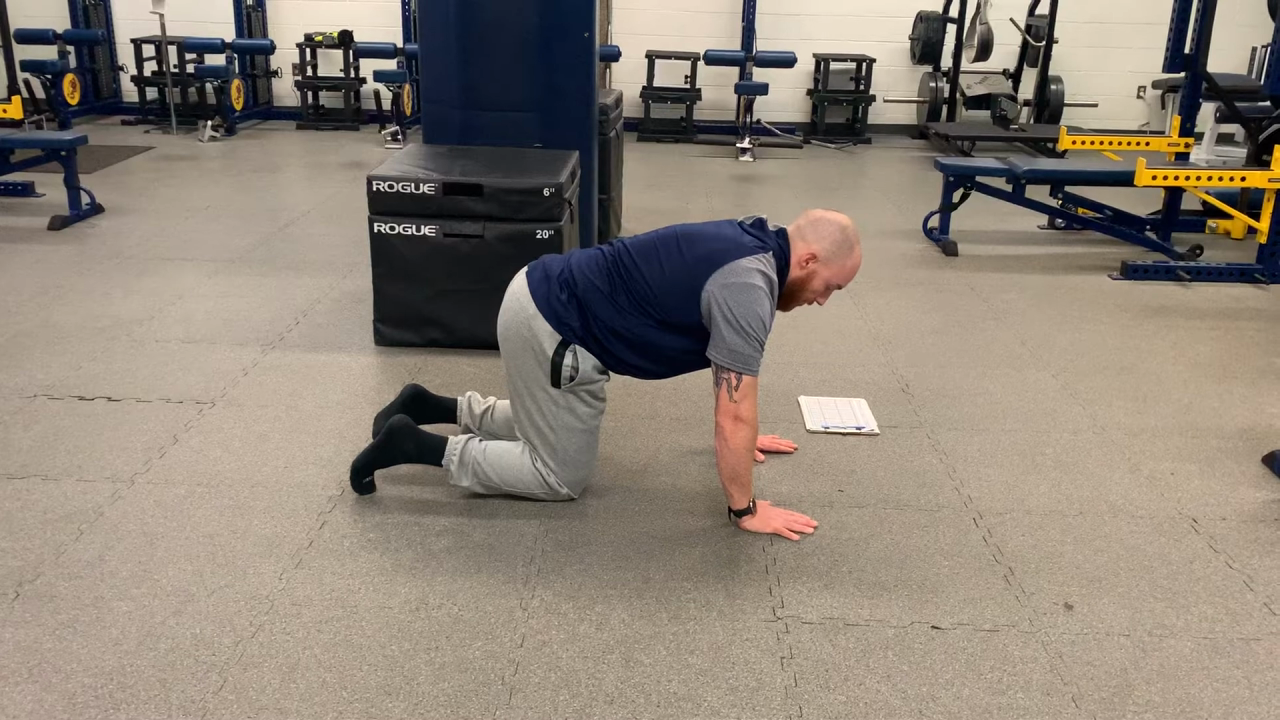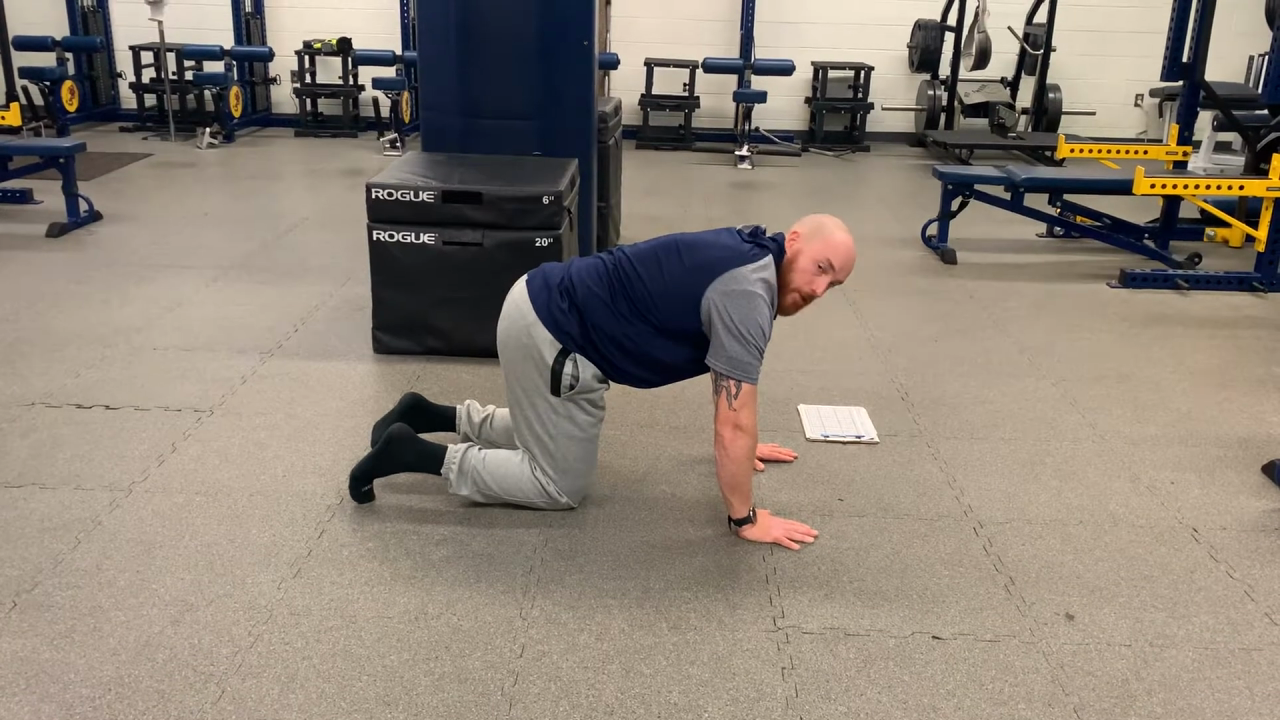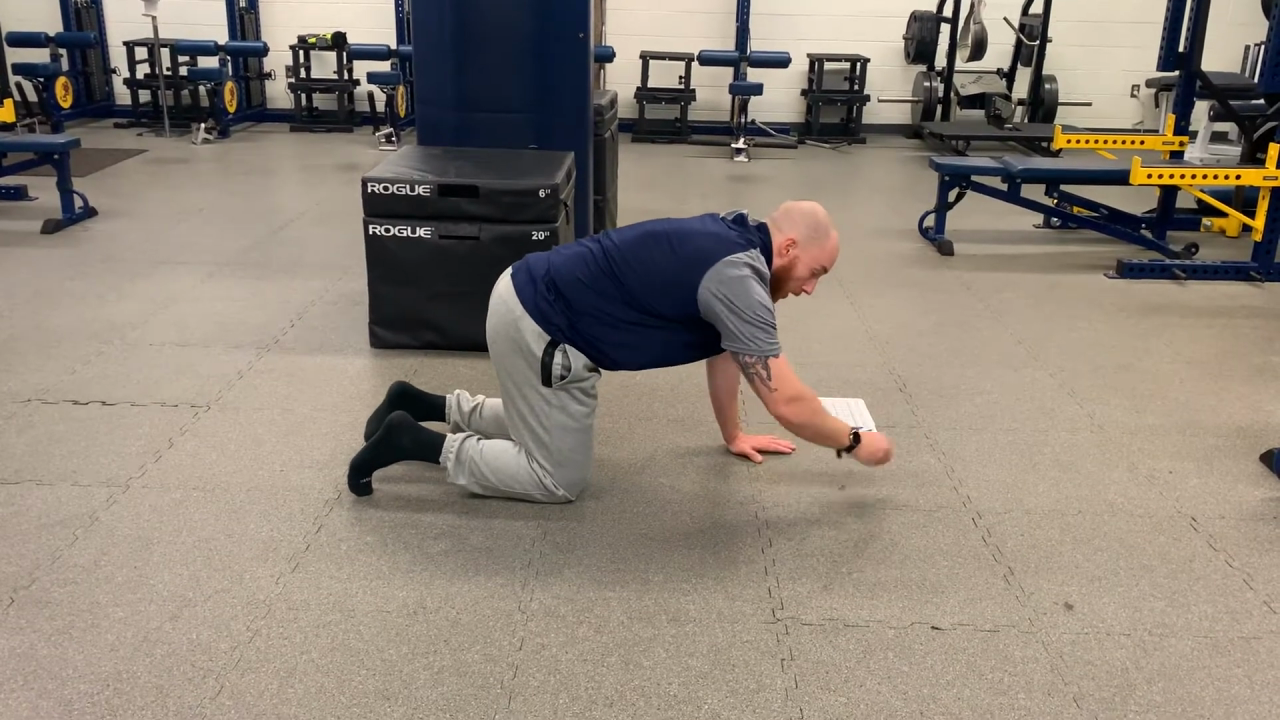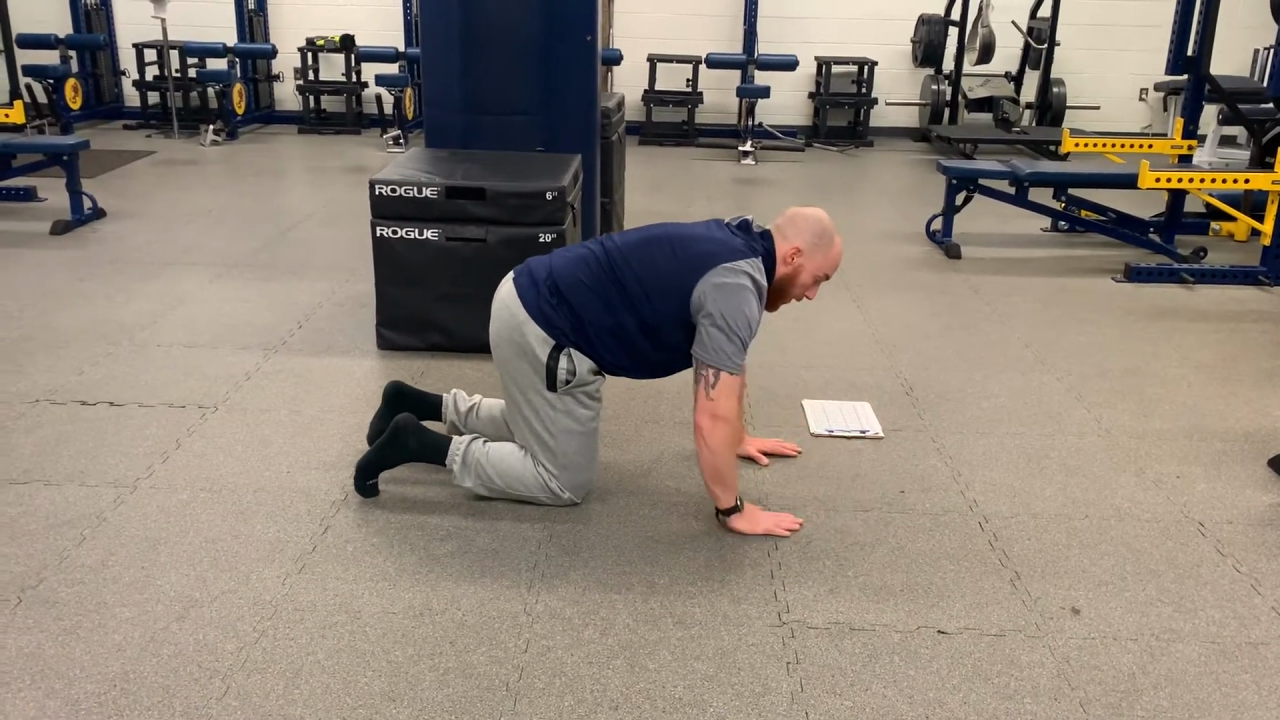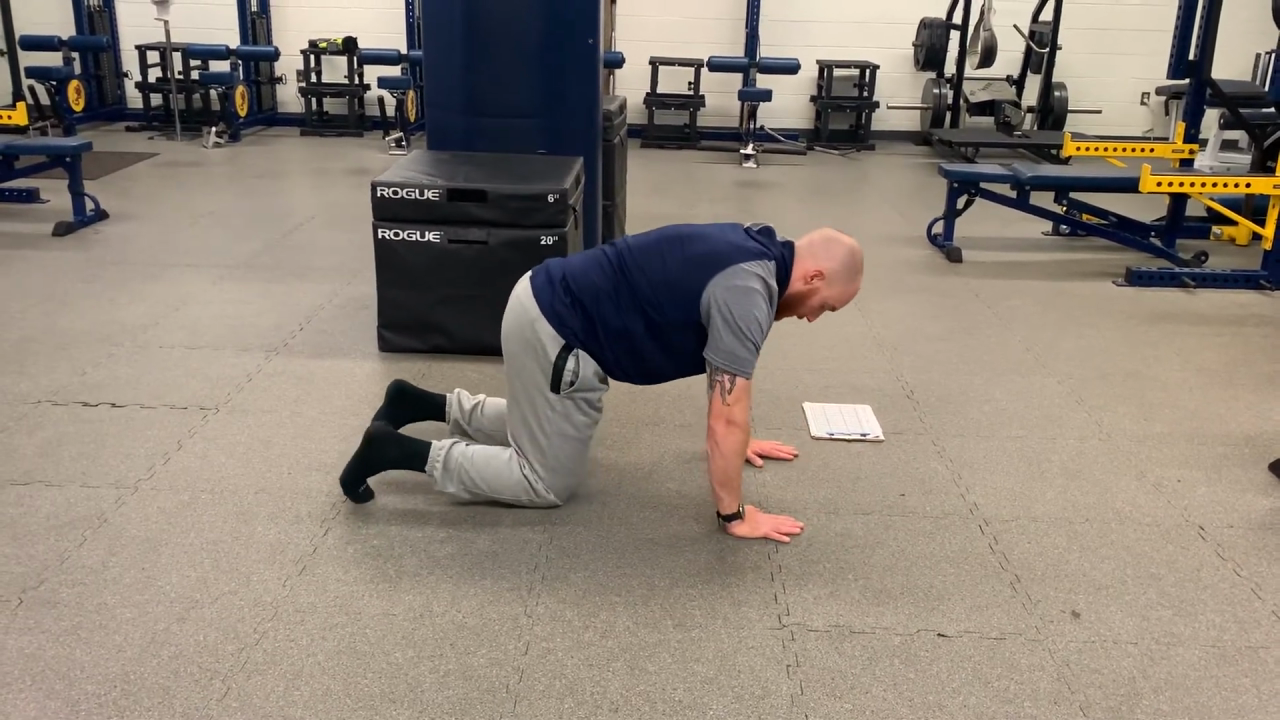
dt=1s
person 1, frame 1
left shoulder: (754, 246)
right shoulder: (747, 286)
right elbow: (734, 416)
left wrist: (741, 435)
right wrist: (745, 510)
left hip: (545, 301)
right hip: (551, 327)
left knee: (550, 430)
right knee: (563, 475)
left ankle: (435, 407)
right ankle: (417, 444)
person 1, frame 2
left shoulder: (749, 255)
right shoulder: (748, 293)
right elbow: (733, 424)
left wrist: (741, 444)
right wrist: (745, 519)
left hip: (543, 309)
right hip: (551, 336)
left knee: (550, 437)
right knee: (561, 484)
left ankle: (436, 415)
right ankle: (417, 454)
person 1, frame 3
left shoulder: (734, 241)
right shoulder: (737, 278)
left elbow: (722, 352)
right elbow: (788, 401)
left wrist: (734, 434)
right wrist: (854, 443)
left hip: (532, 301)
right hip: (541, 324)
left knee: (545, 429)
right knee: (559, 477)
left ankle: (425, 405)
right ankle: (419, 443)
person 1, frame 4
left shoulder: (738, 246)
right shoulder: (737, 288)
left elbow: (722, 366)
right elbow: (712, 418)
left wrist: (737, 439)
right wrist: (732, 511)
left hip: (531, 302)
right hip: (544, 330)
left knee: (539, 430)
right knee: (564, 480)
left ankle: (418, 404)
right ankle: (422, 444)
person 1, frame 5
left shoulder: (756, 250)
right shoulder: (748, 291)
right elbow: (725, 418)
left wrist: (738, 441)
right wrist: (734, 515)
left hip: (547, 306)
right hip: (556, 334)
left knee: (536, 431)
right knee: (547, 481)
left ankle: (421, 402)
right ankle: (400, 450)
